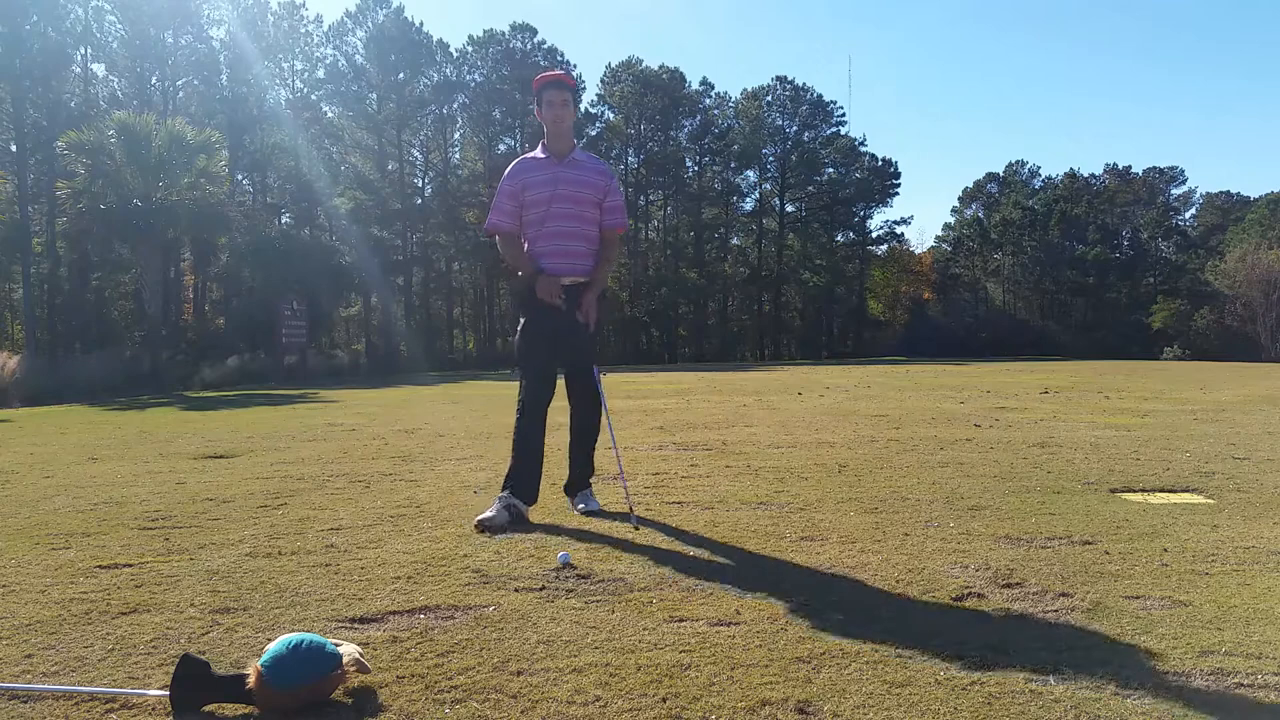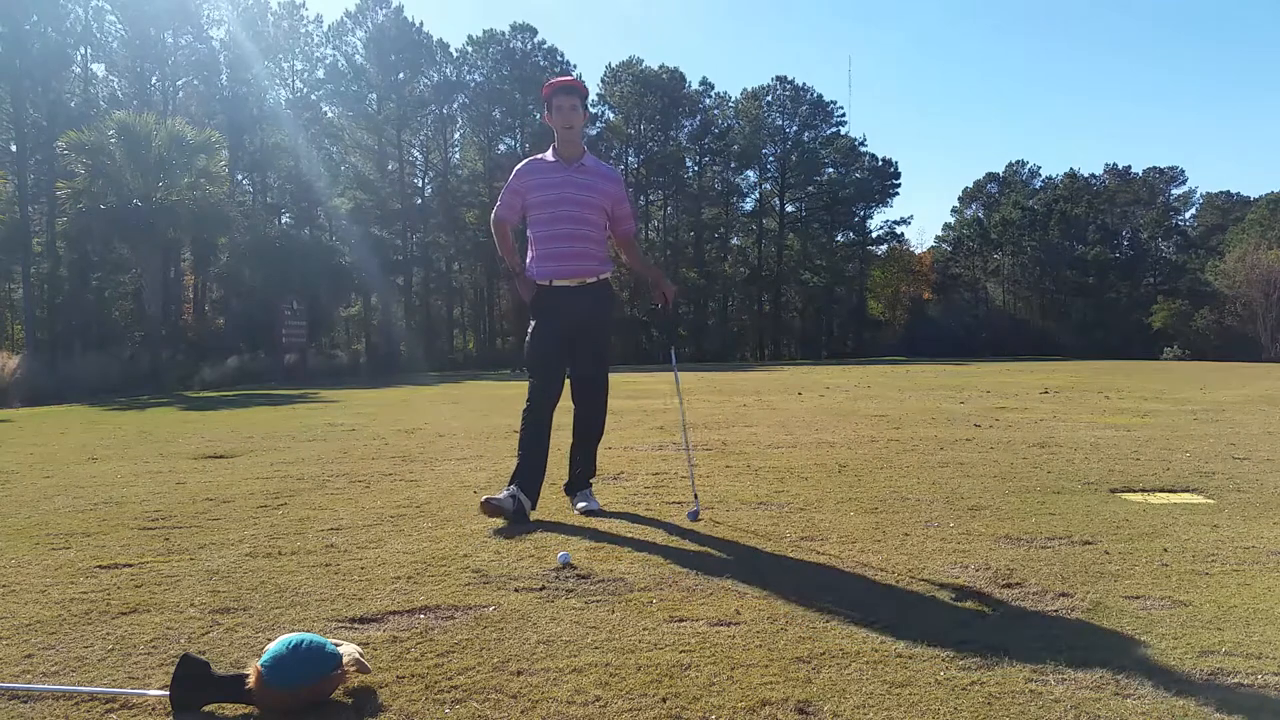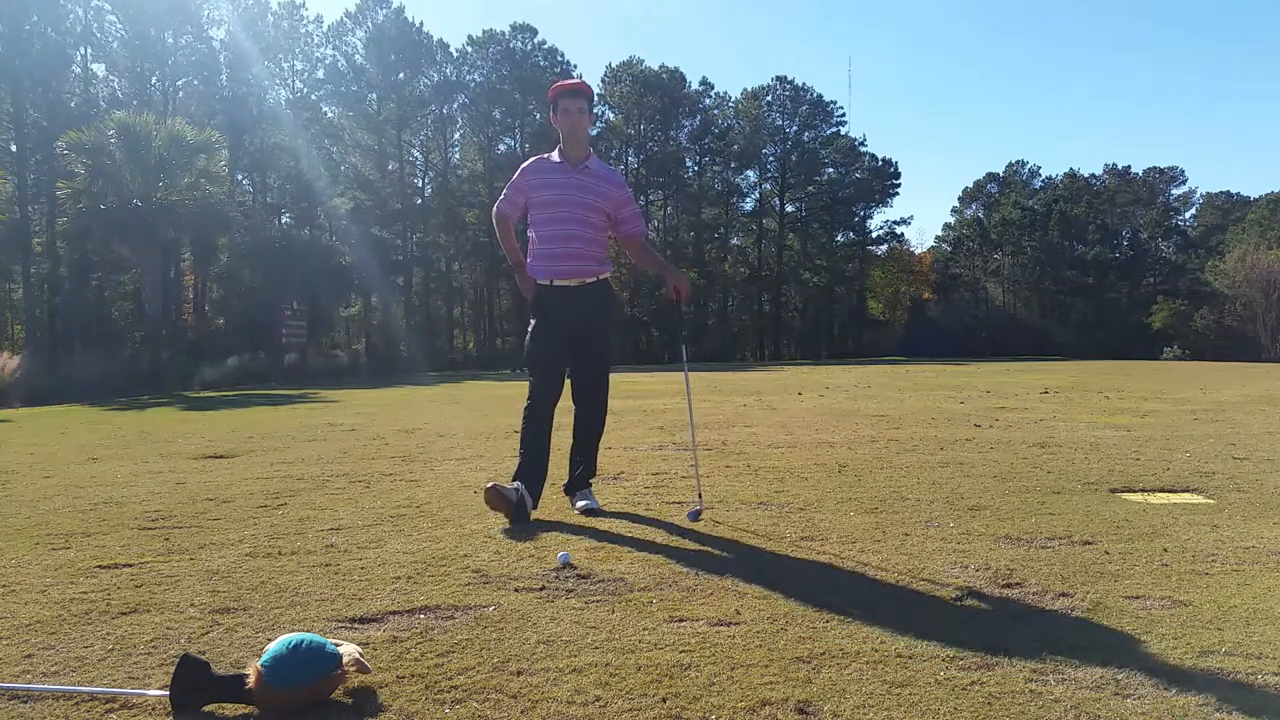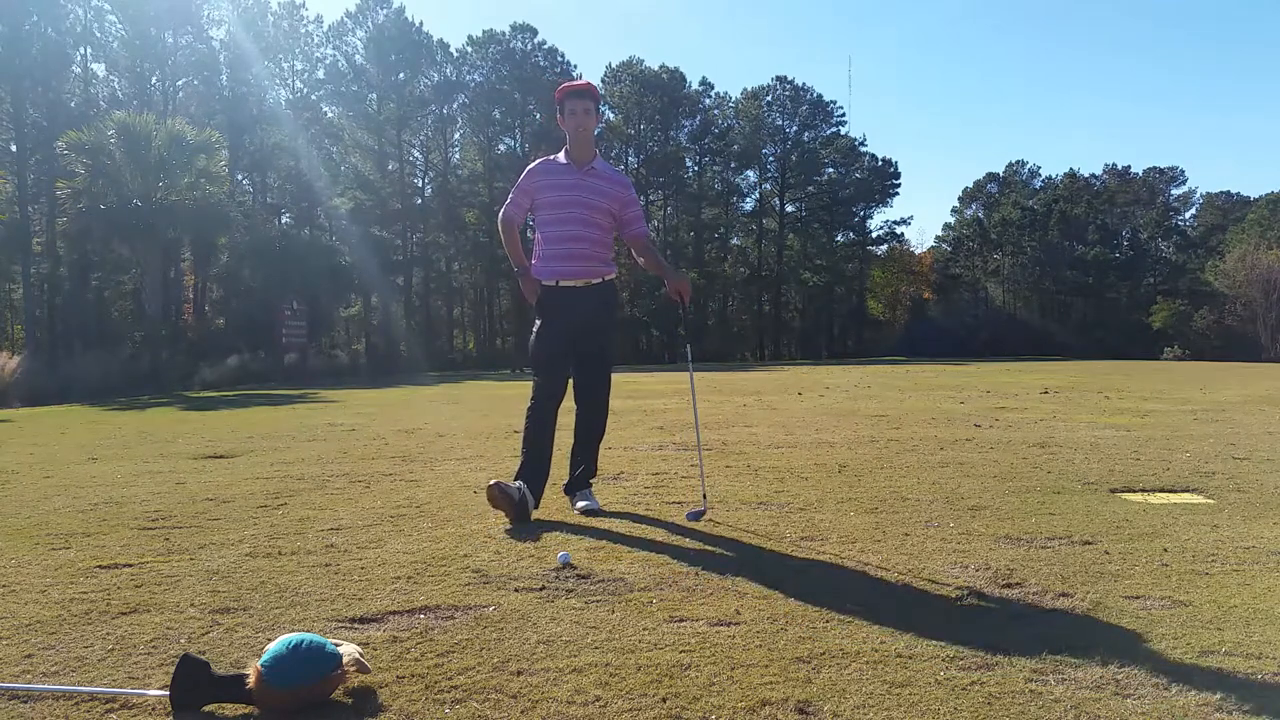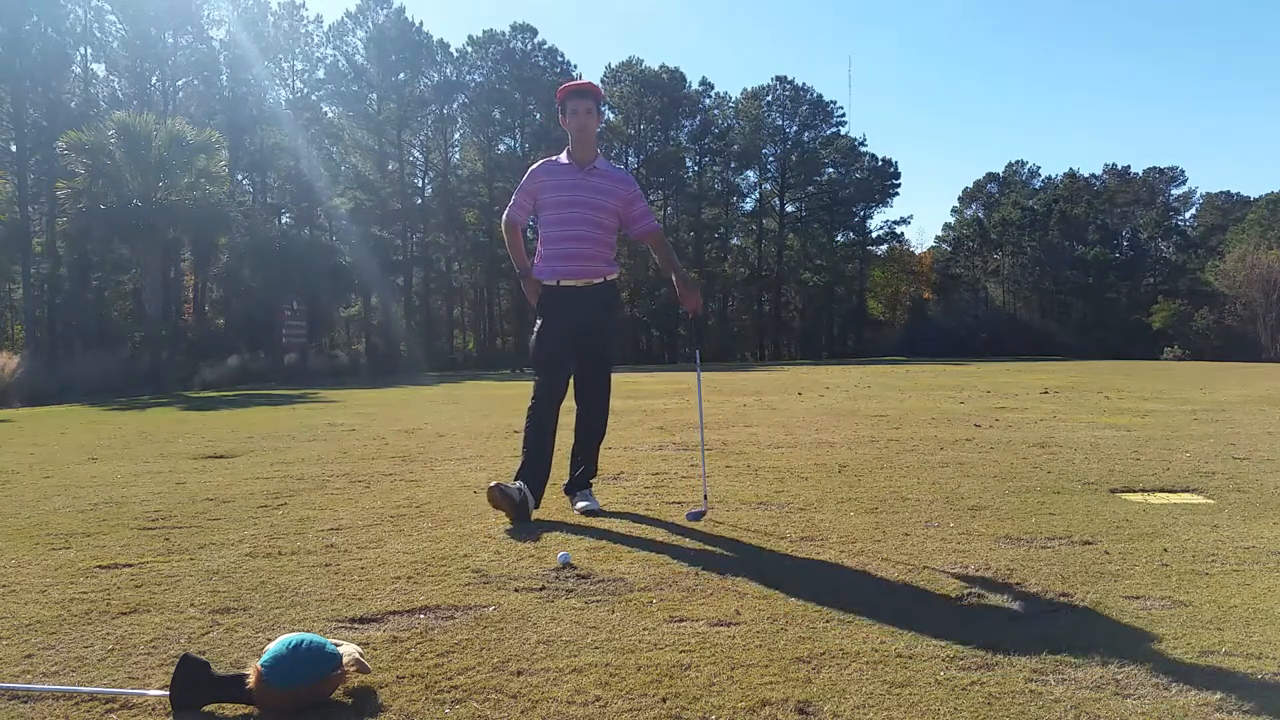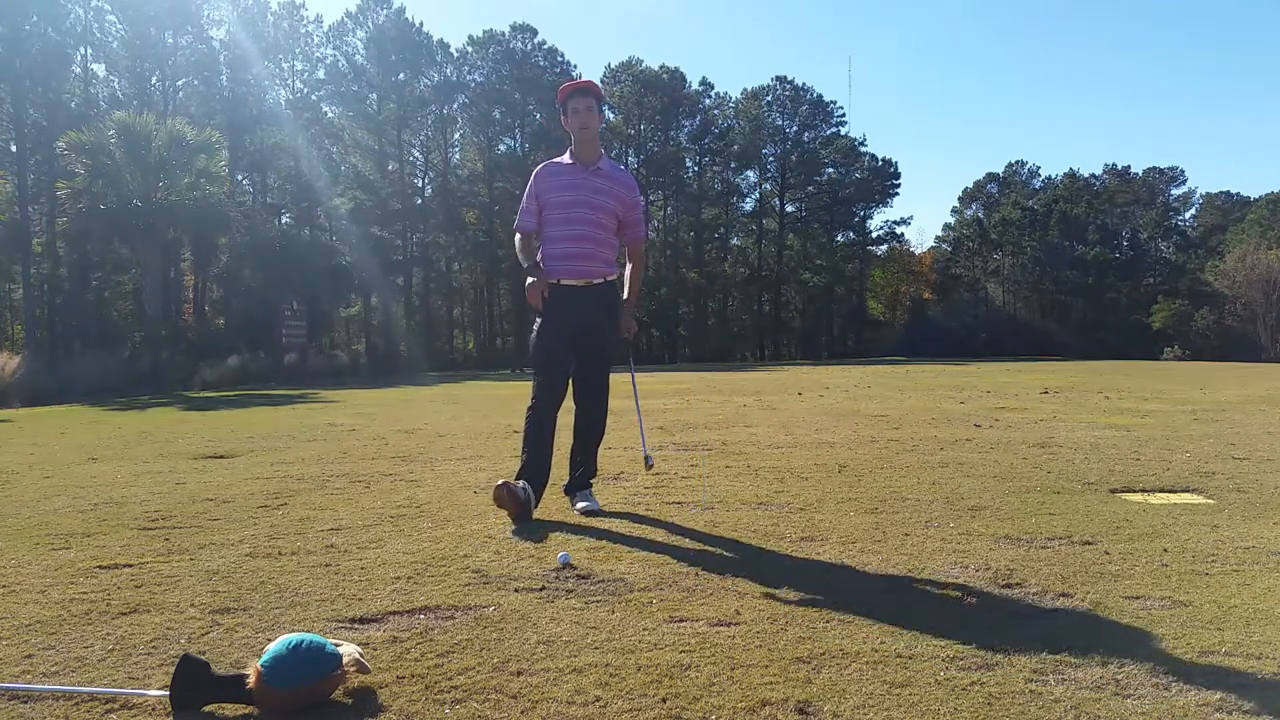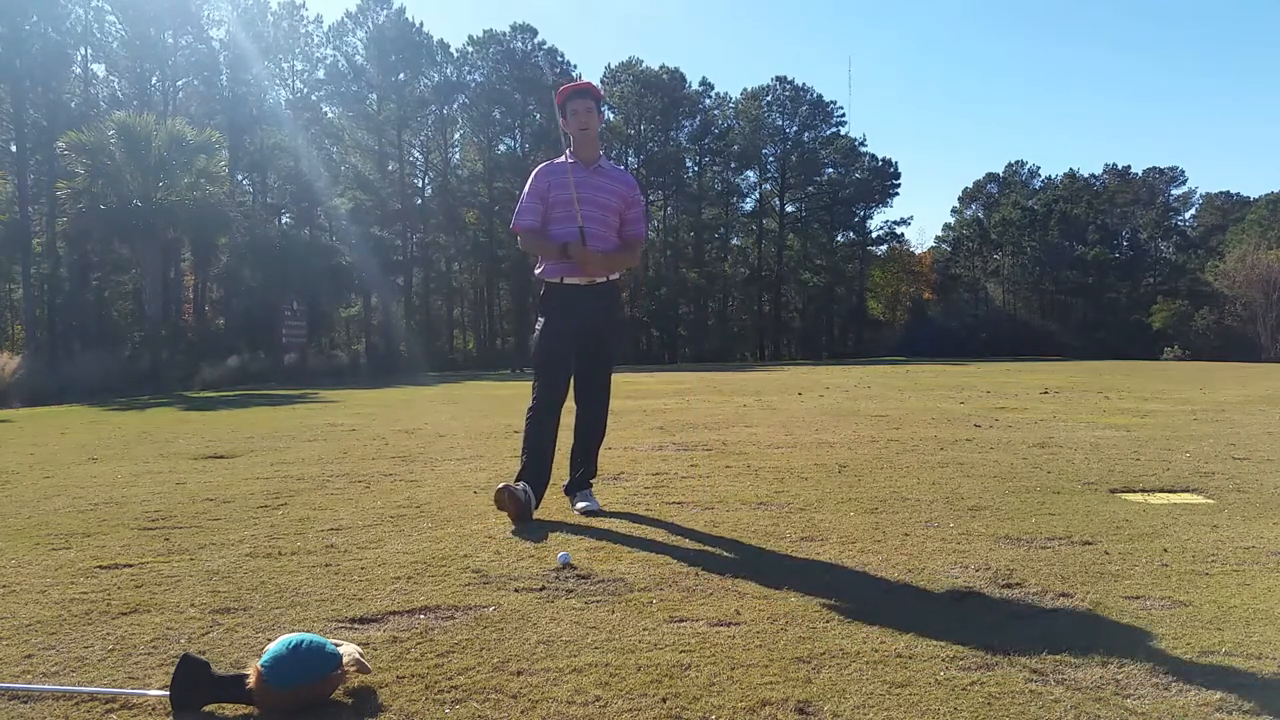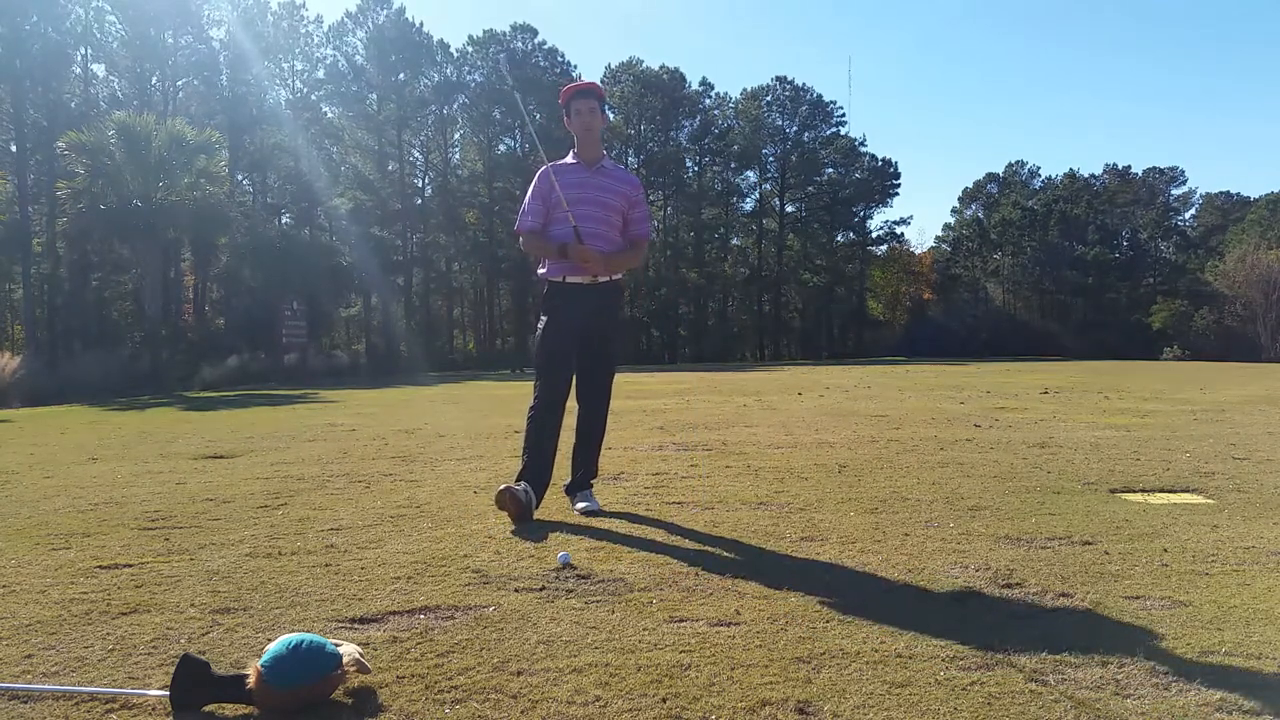
dt=0.5s
person 1, frame 1
left shoulder: (600, 173)
right shoulder: (519, 171)
left elbow: (610, 240)
right elbow: (506, 237)
left wrist: (593, 290)
right wrist: (536, 277)
left hip: (585, 296)
right hip: (539, 296)
left knee: (587, 396)
right knee: (532, 396)
left ankle: (580, 486)
right ankle: (516, 496)
person 1, frame 2
left shoulder: (609, 178)
right shoulder: (529, 172)
left elbow: (626, 241)
right elbow: (500, 222)
left wrist: (653, 276)
right wrist: (517, 275)
left hip: (594, 297)
right hip: (547, 298)
left knee: (592, 396)
right knee: (541, 395)
left ankle: (581, 485)
right ankle: (522, 492)
person 1, frame 3
left shoulder: (612, 182)
right shoulder: (532, 172)
left elbow: (634, 242)
right elbow: (501, 216)
left wrist: (667, 272)
right wrist: (519, 269)
left hip: (593, 297)
right hip: (546, 296)
left knee: (592, 396)
right knee: (541, 394)
left ankle: (581, 484)
right ankle: (525, 489)
person 1, frame 4
left shoulder: (618, 183)
right shoulder: (539, 173)
left elbow: (639, 243)
right elbow: (508, 220)
left wrist: (668, 274)
right wrist: (523, 273)
left hip: (598, 298)
right hip: (551, 296)
left knee: (593, 396)
right knee: (545, 393)
left ankle: (581, 484)
right ankle: (527, 487)
person 1, frame 5
left shoulder: (622, 182)
right shoulder: (542, 174)
left elbow: (652, 238)
right elbow: (511, 223)
left wrist: (681, 279)
right wrist: (525, 274)
left hip: (599, 297)
right hip: (553, 296)
left knee: (594, 397)
right knee: (546, 394)
left ankle: (581, 484)
right ankle: (527, 488)
person 1, frame 6
left shoulder: (623, 182)
right shoulder: (545, 175)
left elbow: (635, 250)
right elbow: (523, 234)
left wrist: (629, 303)
right wrist: (531, 270)
left hip: (600, 299)
right hip: (555, 297)
left knee: (593, 398)
right knee: (545, 394)
left ankle: (581, 485)
right ankle: (528, 486)
person 1, frame 7
left shoulder: (624, 182)
right shoulder: (546, 175)
left elbow: (635, 250)
right elbow: (526, 238)
left wrist: (602, 260)
right wrist: (567, 251)
left hip: (603, 297)
right hip: (558, 295)
left knee: (594, 396)
right knee: (547, 393)
left ankle: (581, 485)
right ankle: (529, 486)
person 1, frame 8
left shoulder: (627, 183)
right shoulder: (550, 176)
left elbow: (639, 250)
right elbow: (528, 239)
left wrist: (604, 261)
right wrist: (565, 252)
left hip: (605, 297)
right hip: (560, 294)
left knee: (595, 396)
right knee: (548, 392)
left ankle: (582, 485)
right ankle: (529, 486)
